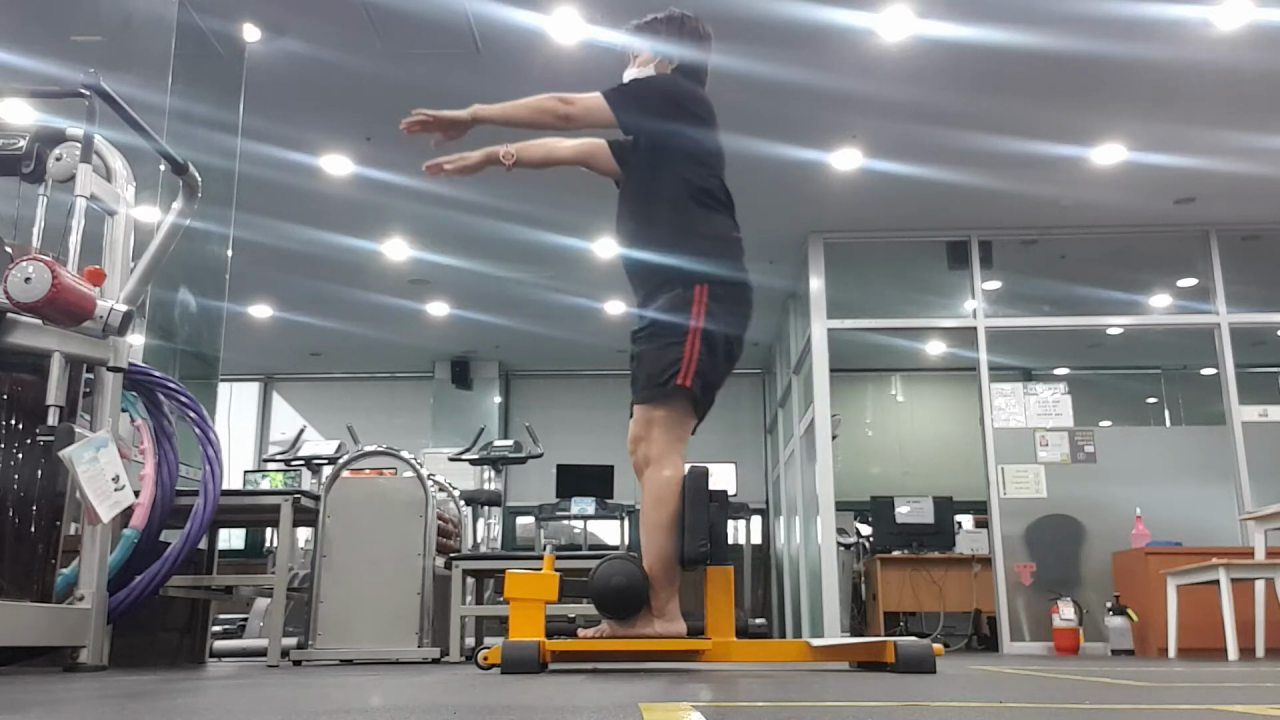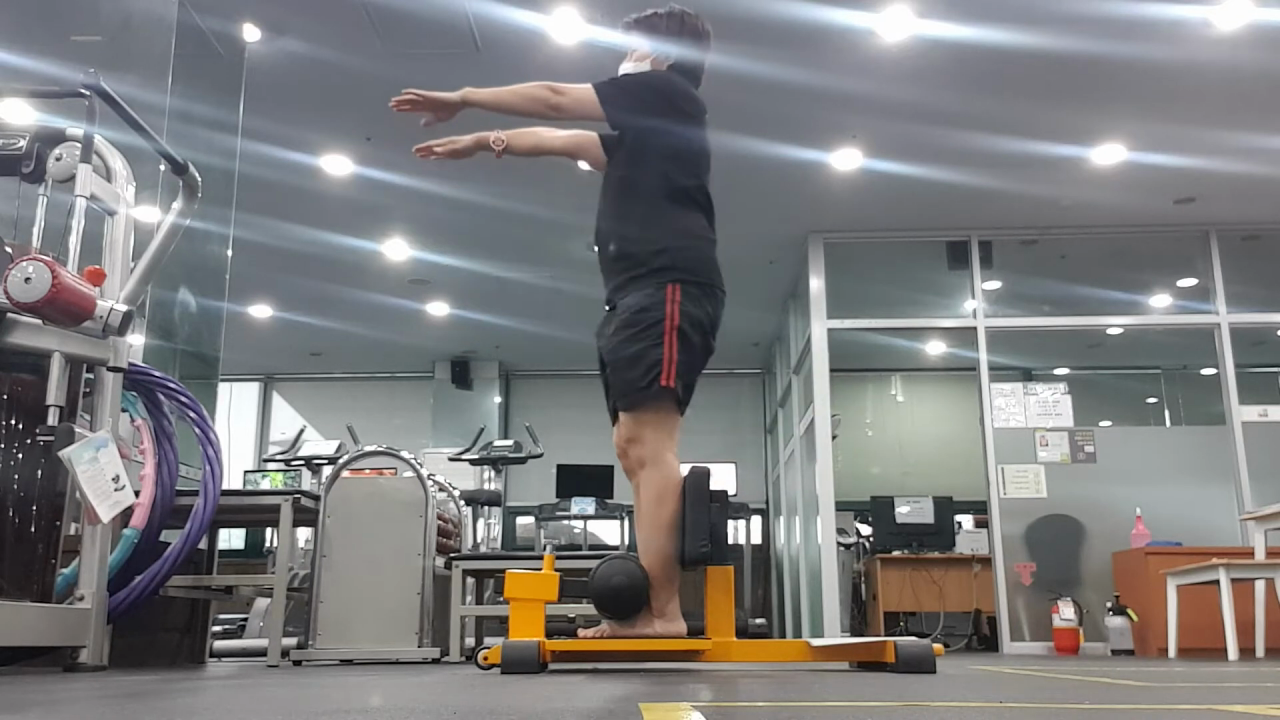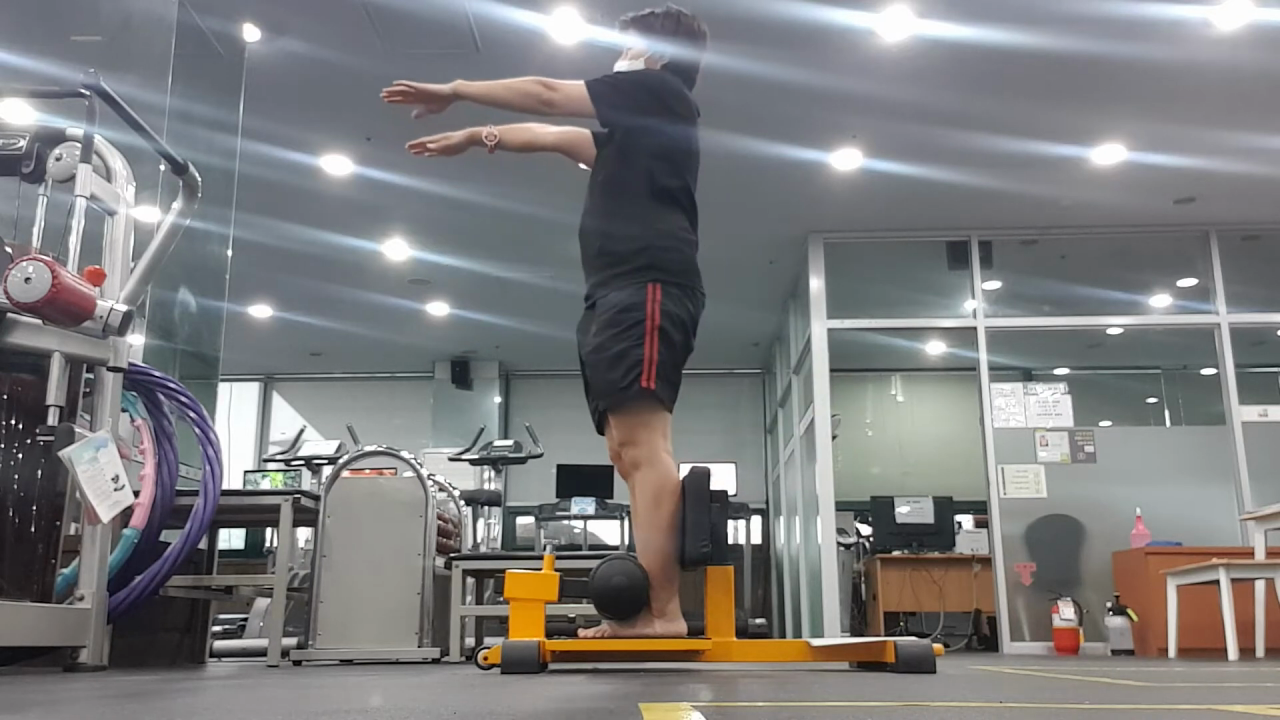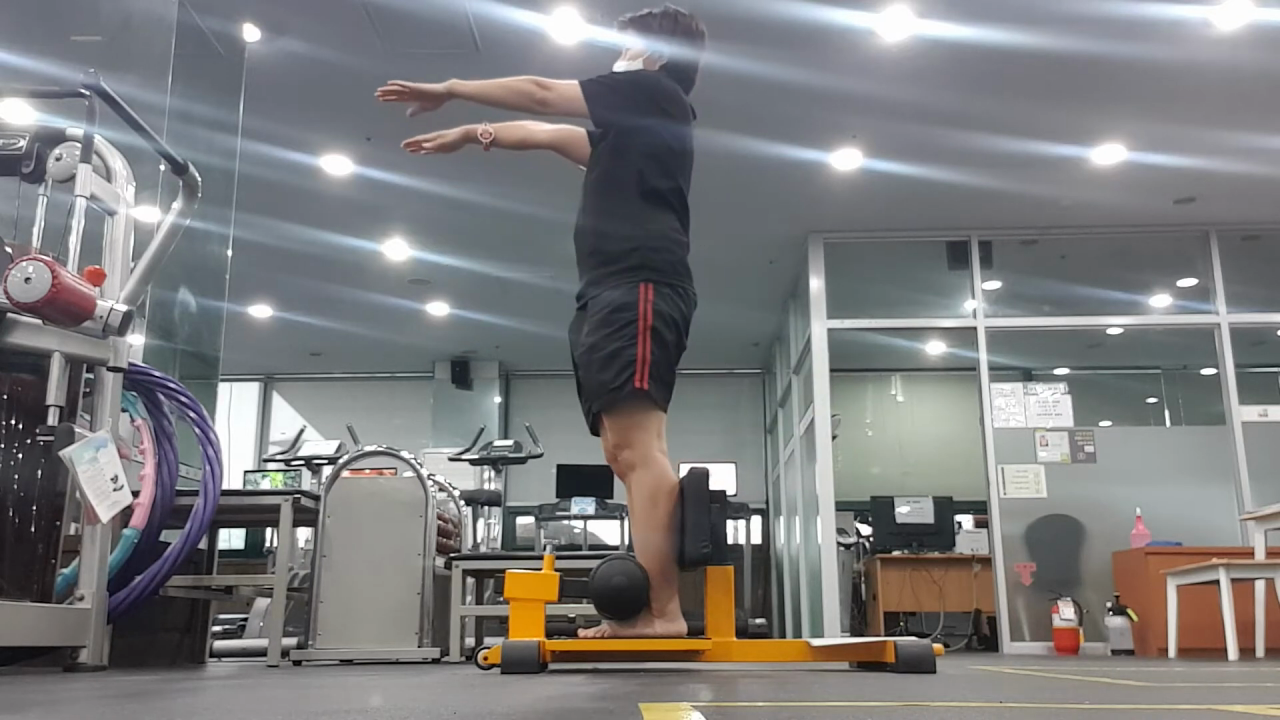
dt=0.2s
person 1, frame 1
left shoulder: (676, 97)
right shoulder: (652, 142)
left elbow: (565, 111)
right elbow: (572, 150)
left wrist: (471, 115)
right wrist: (492, 156)
left hip: (696, 292)
right hip: (673, 299)
left knee: (657, 446)
right knee: (648, 447)
left ankle: (660, 612)
right ankle: (658, 609)
person 1, frame 2
left shoulder: (670, 95)
right shoulder: (641, 136)
left elbow: (555, 100)
right elbow: (559, 140)
left wrist: (461, 98)
right wrist: (483, 141)
left hip: (666, 288)
right hip: (639, 297)
left knee: (649, 447)
right knee: (636, 449)
left ankle: (661, 612)
right ankle: (655, 610)
person 1, frame 3
left shoulder: (661, 94)
right shoulder: (635, 130)
left elbow: (547, 94)
right elbow: (552, 135)
left wrist: (453, 90)
right wrist: (476, 136)
left hip: (646, 289)
right hip: (619, 295)
left knee: (643, 447)
right knee: (629, 450)
left ankle: (660, 612)
right ankle: (653, 610)
person 1, frame 4
left shoulder: (653, 95)
right shoulder: (630, 129)
left elbow: (540, 93)
right elbow: (548, 133)
left wrist: (447, 88)
right wrist: (471, 133)
left hip: (637, 289)
right hip: (611, 295)
left knee: (637, 446)
right knee: (625, 451)
left ankle: (661, 612)
right ankle: (653, 609)
